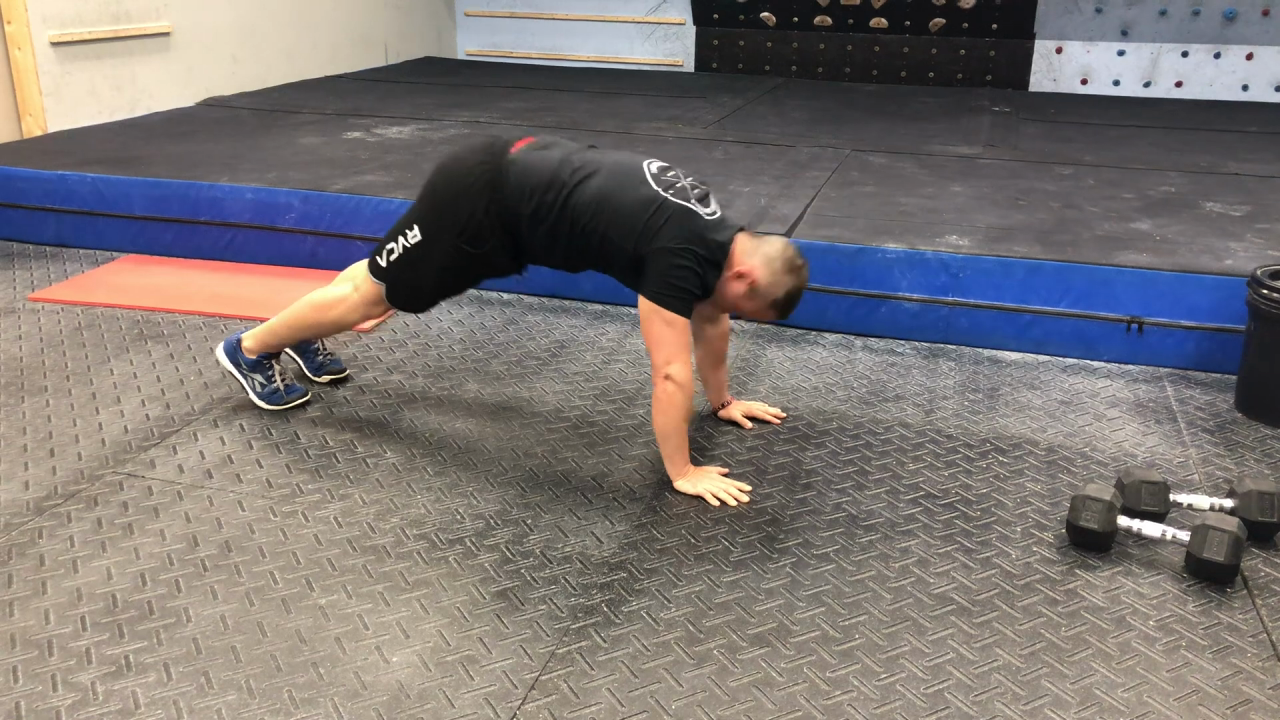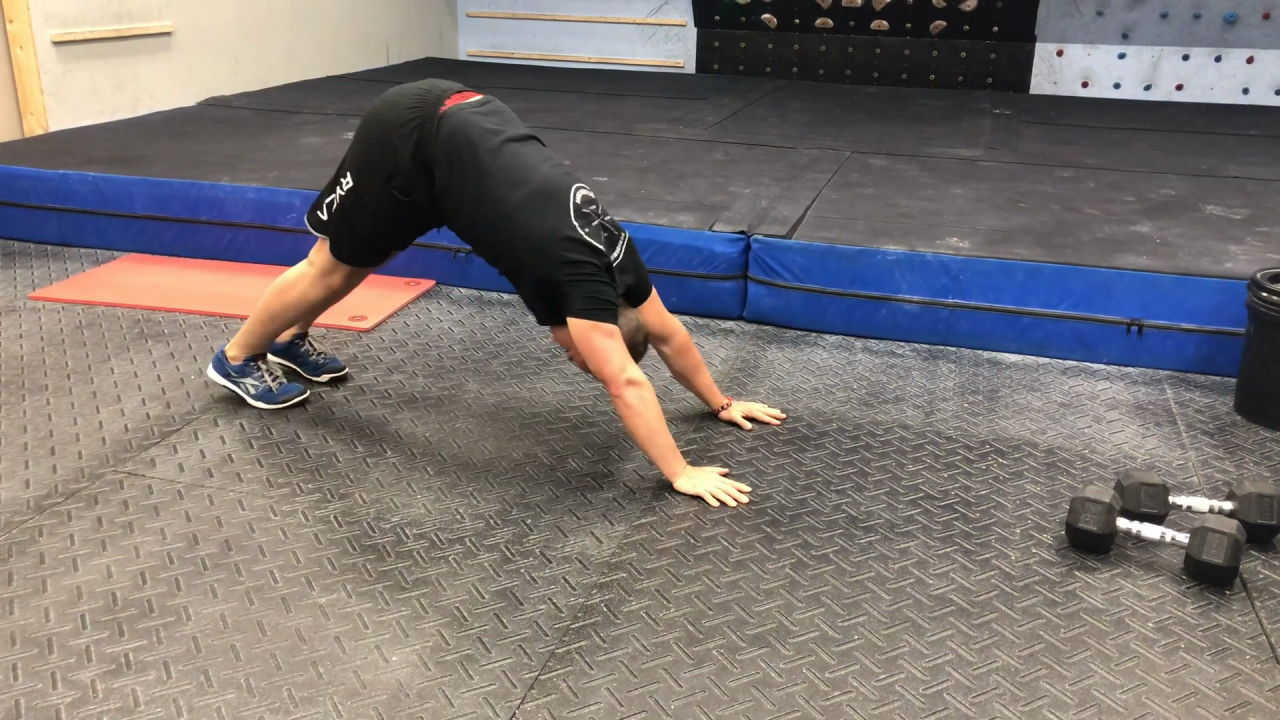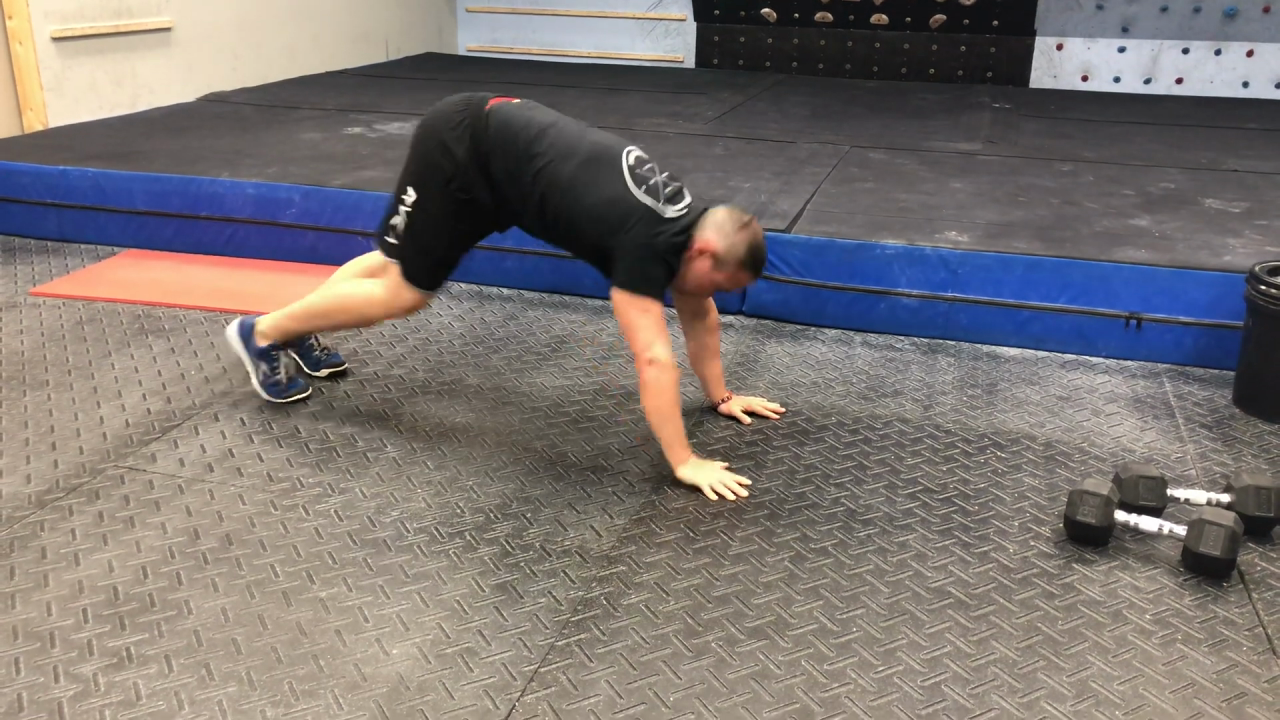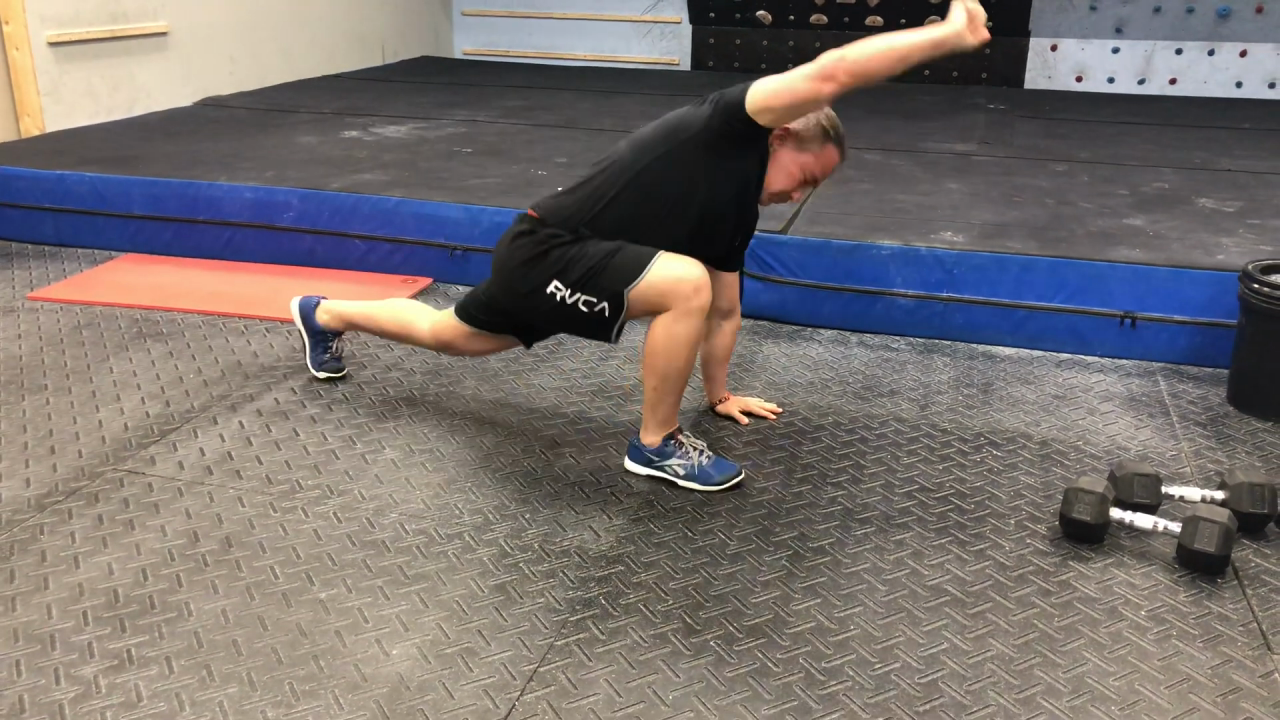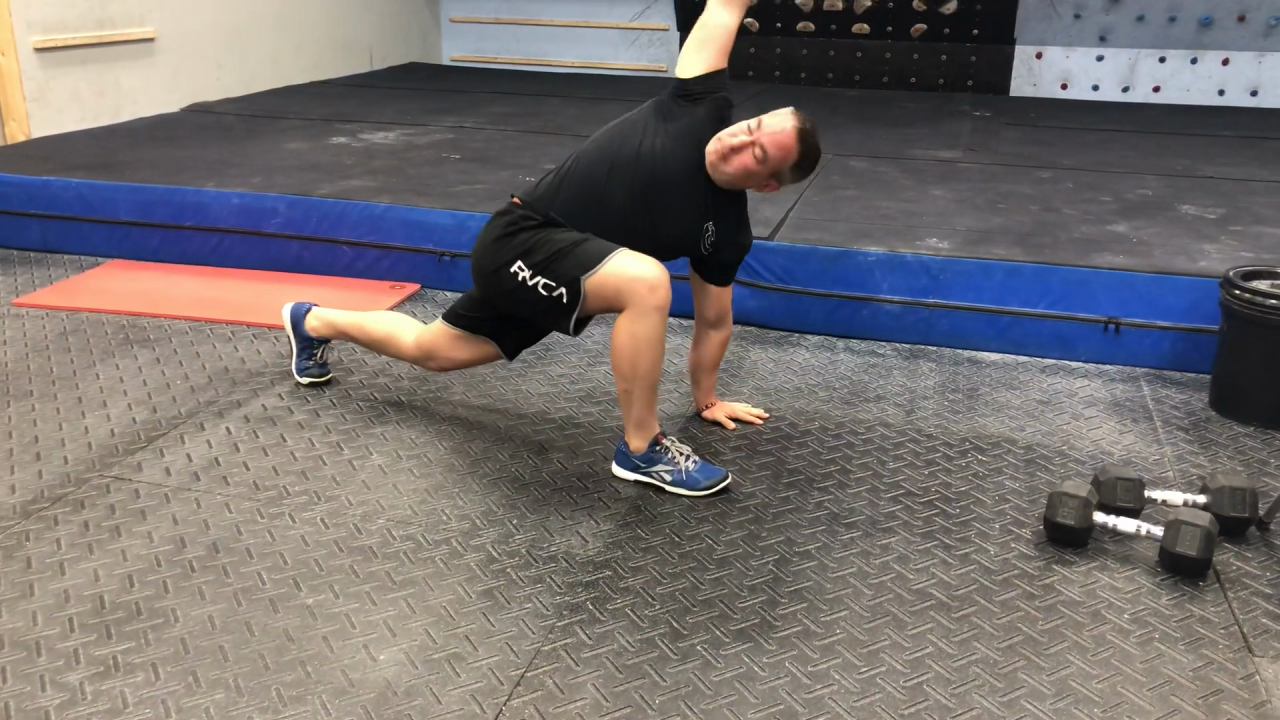
dt=0.7s
person 1, frame 1
left shoulder: (711, 234)
right shoulder: (684, 251)
left elbow: (709, 321)
right elbow: (670, 372)
left wrist: (722, 399)
right wrist: (682, 472)
left hip: (512, 177)
right hip: (484, 195)
left knee: (390, 273)
right knee: (378, 291)
left ankle: (299, 332)
right ankle: (251, 347)
person 1, frame 2
left shoulder: (610, 255)
right shoulder: (581, 274)
left elbow: (666, 333)
right elbow: (625, 382)
left wrist: (720, 403)
right wrist: (681, 474)
left hip: (454, 119)
right hip: (413, 134)
left knee: (367, 255)
right knee: (335, 262)
left ankle: (290, 338)
right ankle: (237, 358)
person 1, frame 3
left shoulder: (689, 223)
right shoulder: (647, 238)
left elbow: (699, 314)
right elbow: (653, 357)
left wrist: (721, 395)
right wrist: (685, 462)
left hip: (495, 131)
right hip: (462, 146)
left knee: (399, 263)
right knee: (407, 290)
left ankle: (300, 332)
right ankle: (263, 333)
person 1, frame 4
left shoulder: (739, 212)
right shoulder: (726, 129)
left elbow: (724, 311)
right elbow: (831, 75)
left wrist: (719, 392)
left hip: (554, 264)
right hip: (544, 254)
left knee: (450, 334)
right knee: (685, 285)
left ankle: (323, 315)
right ankle: (655, 444)
person 1, frame 5
left shoulder: (727, 229)
right shoulder: (699, 108)
left elbow: (713, 320)
left wrist: (706, 398)
left hip: (544, 269)
right hip: (518, 239)
left knee: (429, 350)
right knee: (647, 283)
left ankle: (312, 322)
right ankle: (641, 449)
